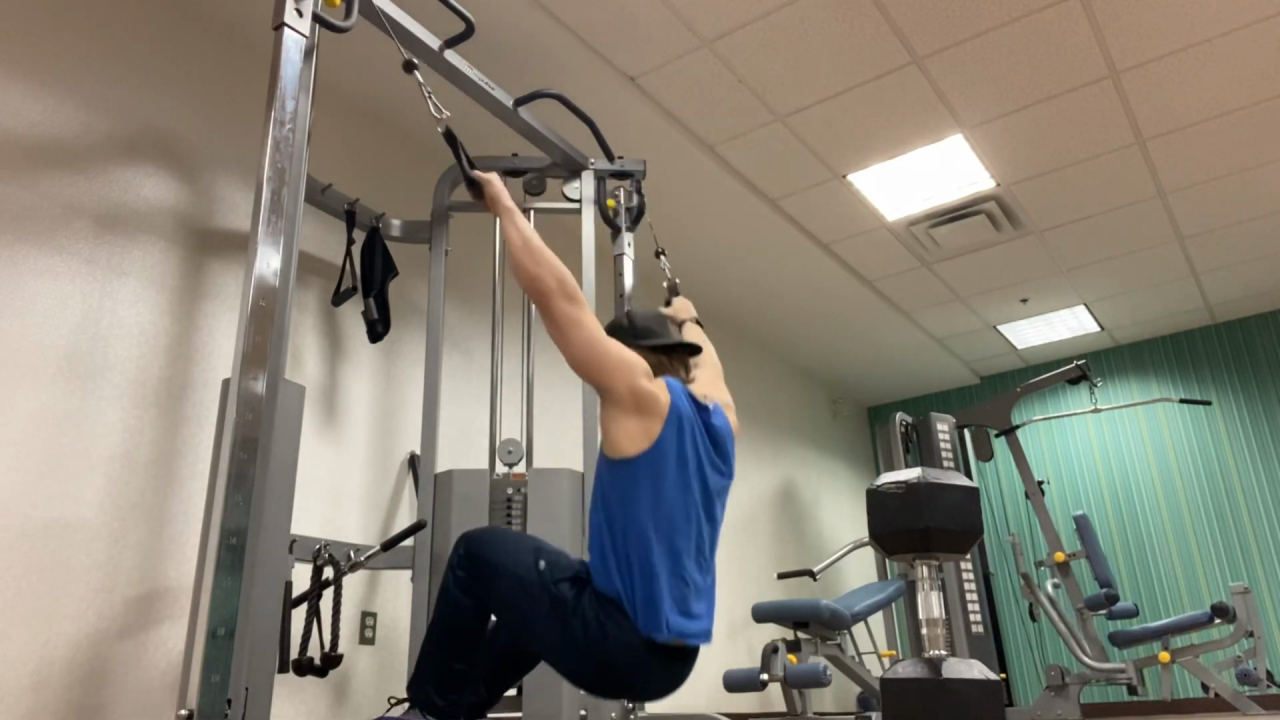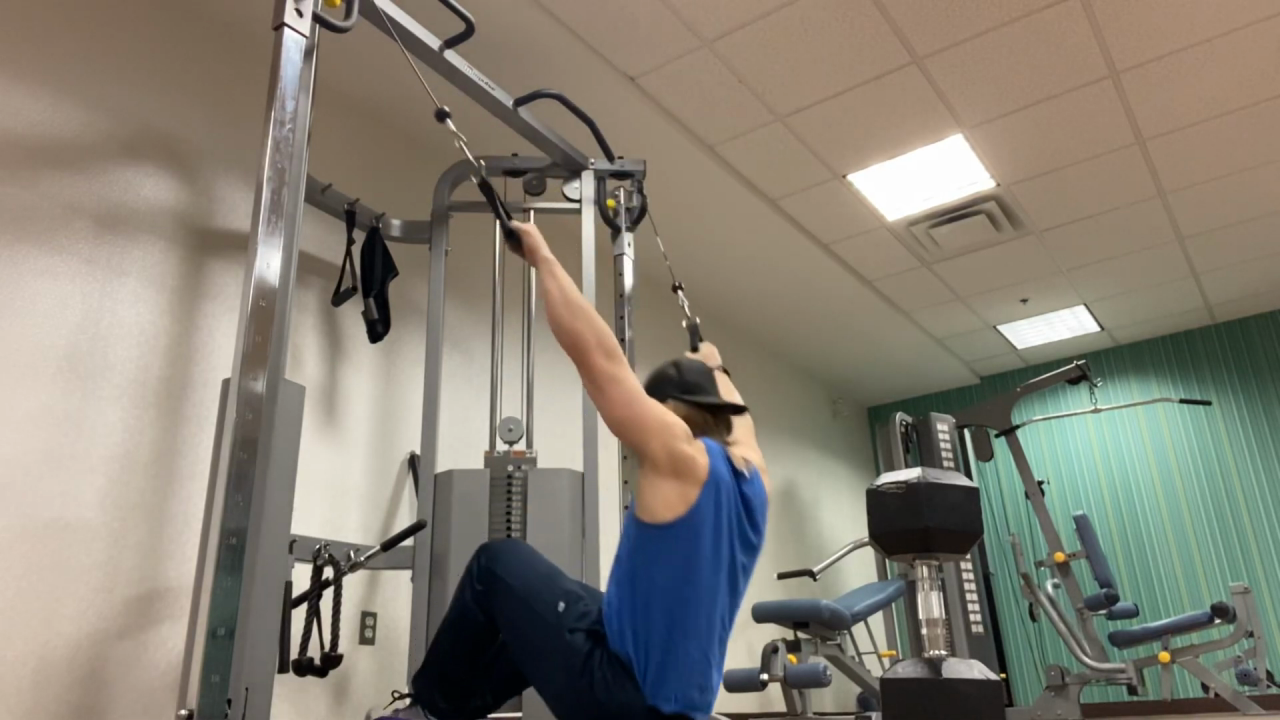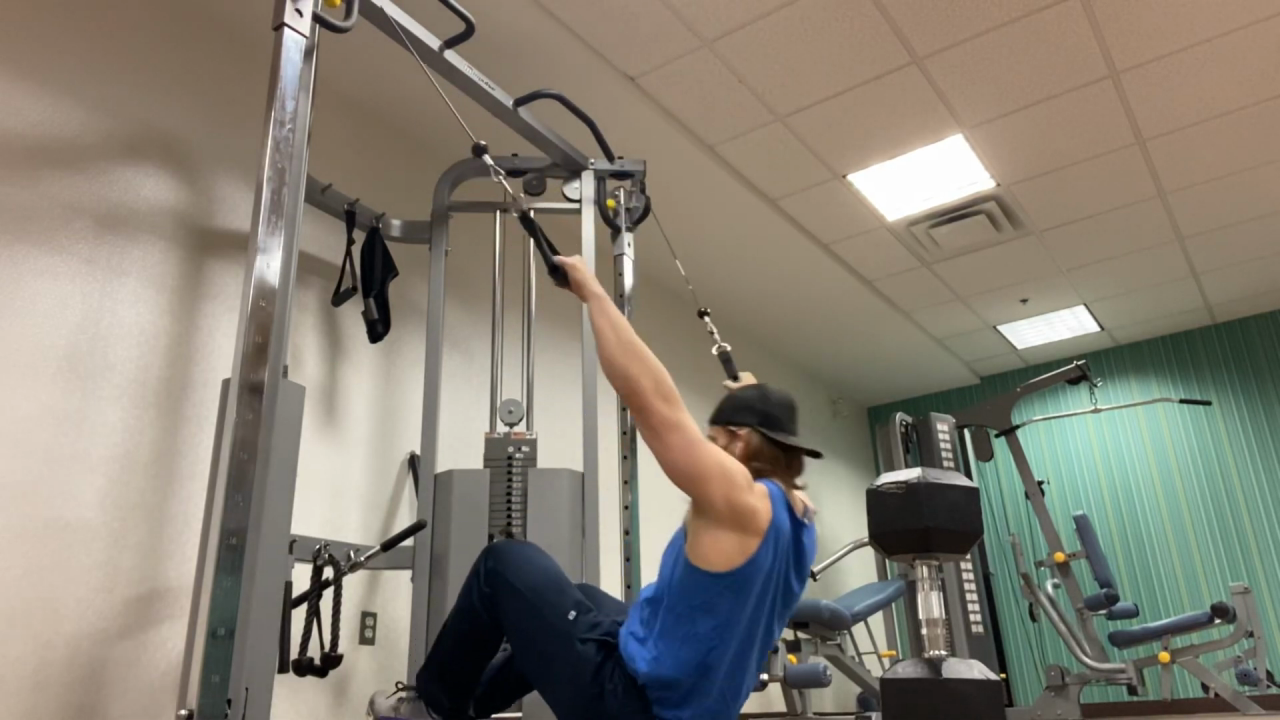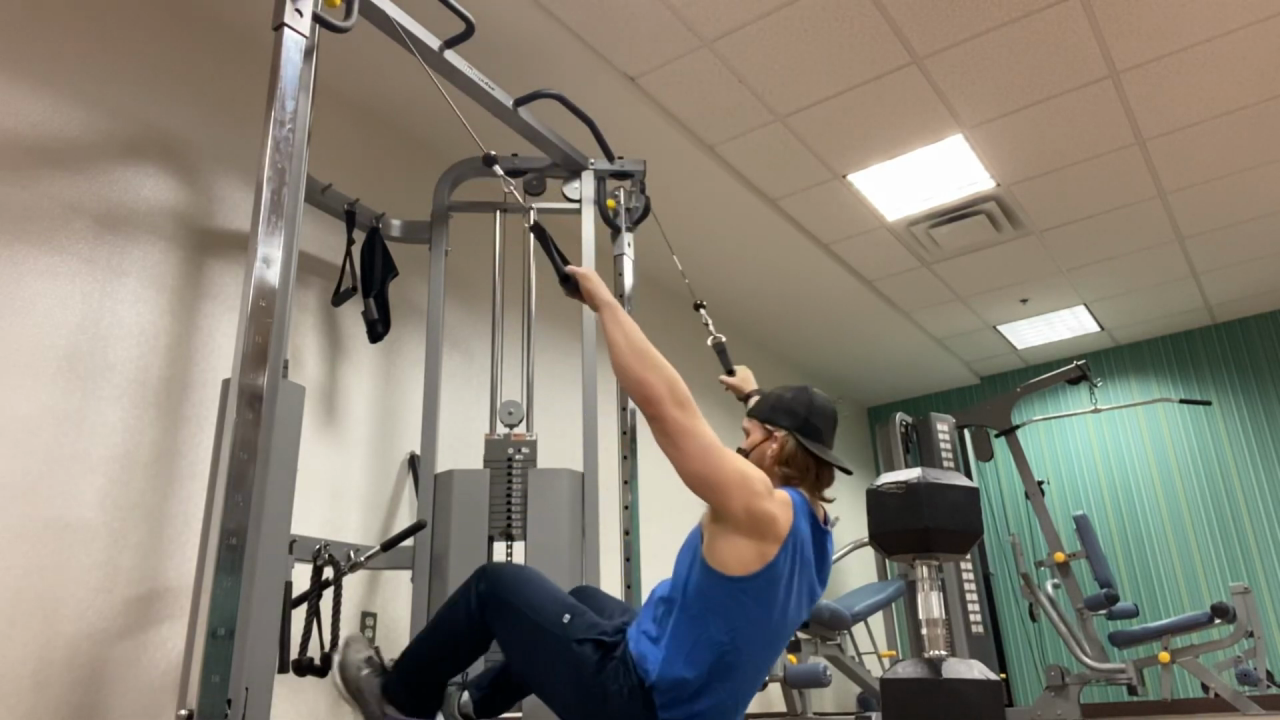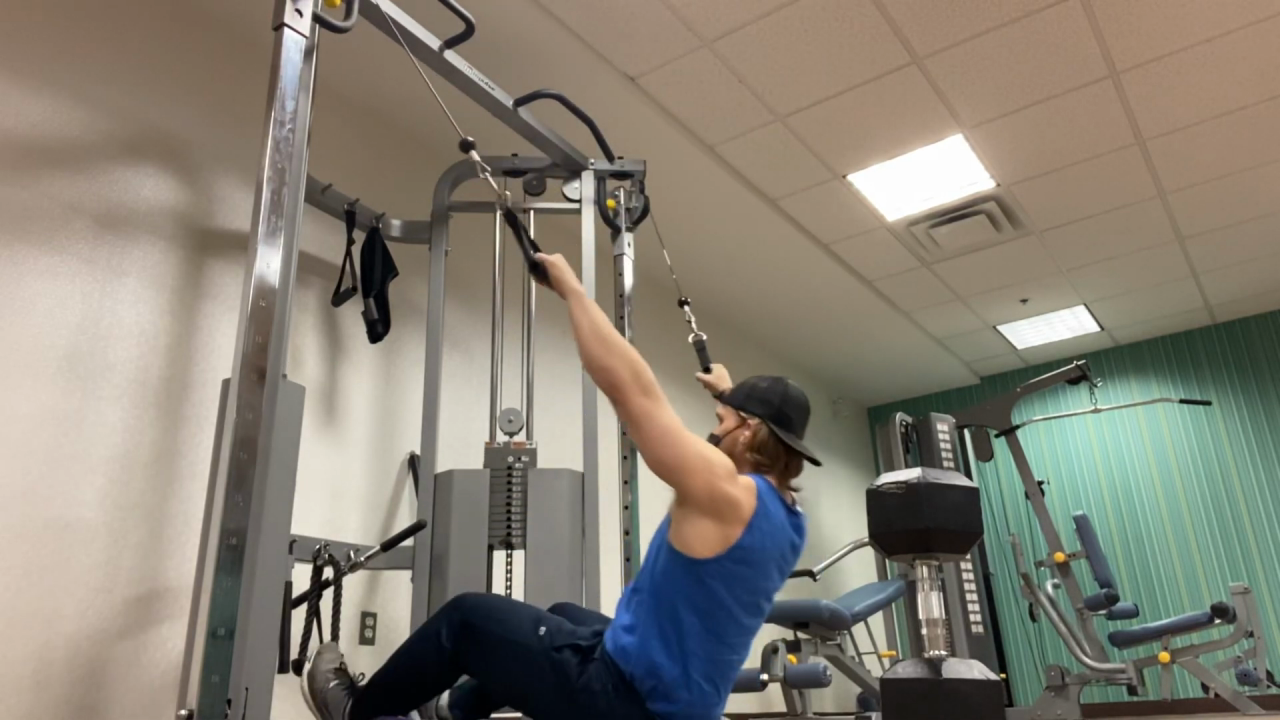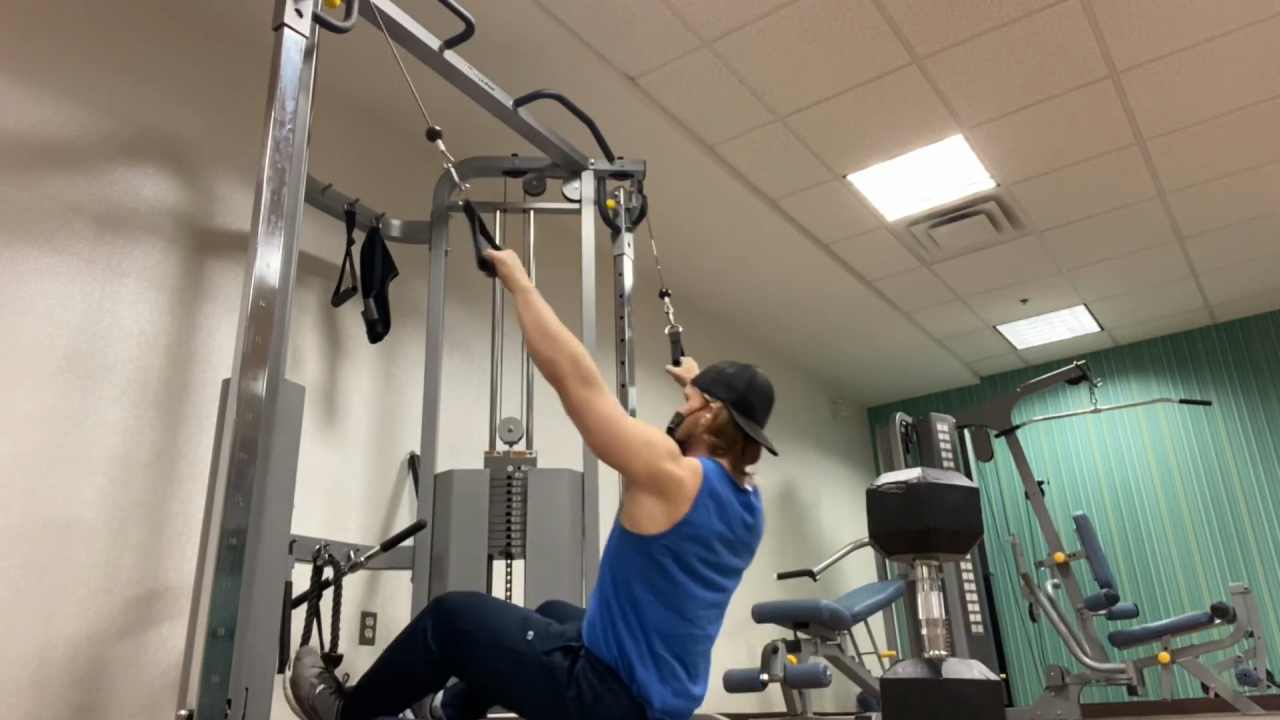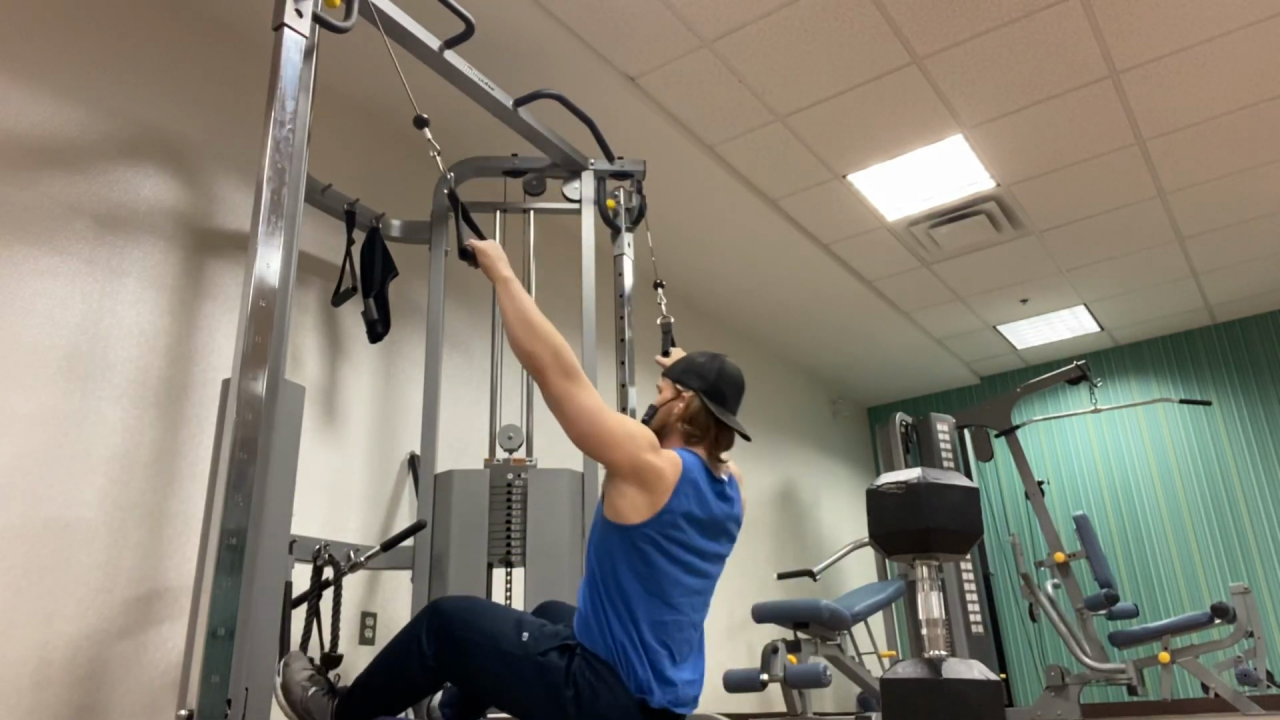
dt=0.2s
person 1, frame 1
left shoulder: (642, 398)
right shoulder: (719, 417)
left elbow: (557, 296)
right elbow: (703, 361)
left wrist: (503, 204)
right wrist: (688, 322)
left hip: (619, 638)
right hip: (669, 656)
left knee: (478, 555)
right knee: (540, 591)
person 1, frame 2
left shoulder: (683, 461)
right shoulder: (751, 477)
left elbow: (600, 359)
right elbow: (737, 416)
left wrist: (541, 256)
right wrist: (714, 368)
left knee: (497, 564)
right knee: (555, 611)
person 1, frame 3
left shoulder: (741, 503)
right shoulder: (798, 516)
left elbow: (651, 398)
right elbow: (770, 436)
left wrist: (592, 291)
right wrist: (749, 394)
left knee: (506, 564)
right knee: (578, 601)
person 1, frame 4
left shoulder: (759, 507)
right shoulder: (812, 522)
left elbow: (663, 402)
right elbow: (785, 440)
left wrist: (603, 301)
right wrist: (754, 395)
left knee: (499, 586)
right knee: (586, 601)
person 1, frame 5
left shoulder: (725, 493)
right shoulder: (785, 515)
left elbow: (628, 387)
right elbow: (755, 435)
left wrist: (572, 288)
right wrist: (726, 389)
left knee: (470, 617)
right knee: (567, 617)
person 1, frame 6
left shoulder: (672, 474)
right shoulder: (746, 498)
left elbow: (573, 378)
right elbow: (722, 423)
left wrist: (520, 284)
right wrist: (695, 379)
left knee: (454, 616)
right knee: (556, 617)
person 1, frame 7
left shoulder: (650, 466)
right shoulder: (728, 486)
left elbow: (554, 368)
left wrist: (501, 273)
right wrist: (681, 369)
left knee: (448, 622)
right knee: (551, 616)
